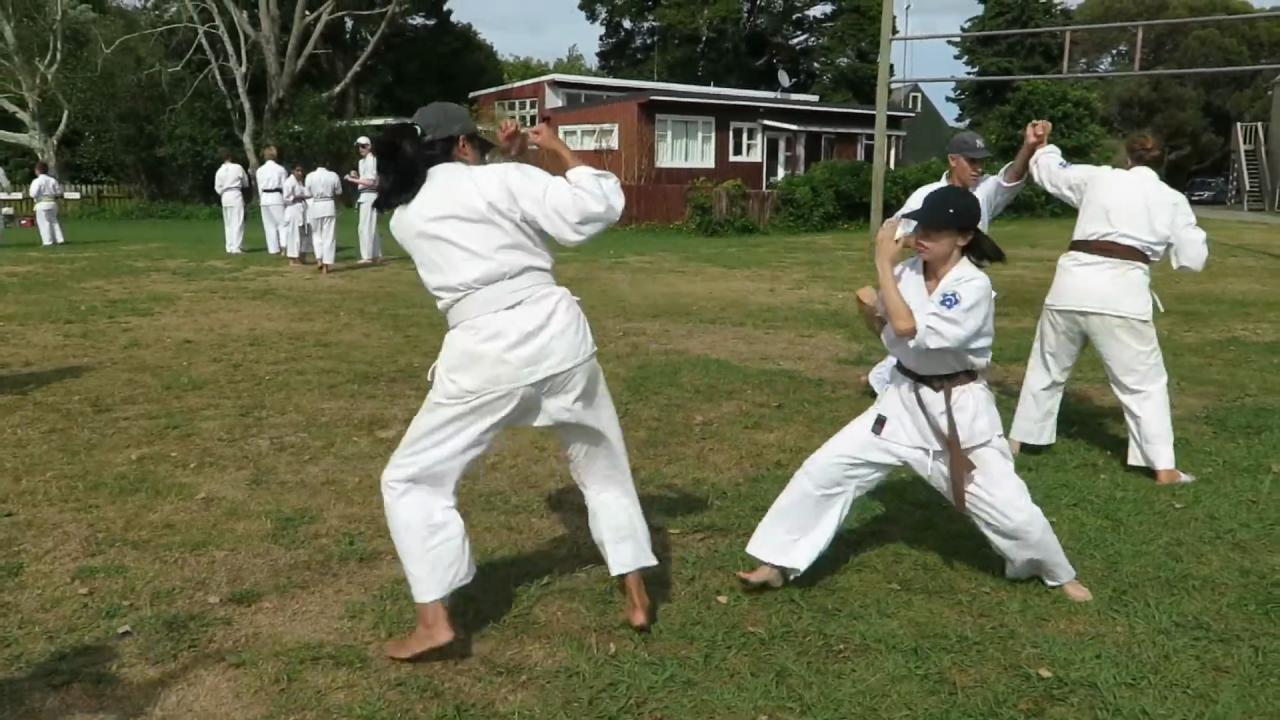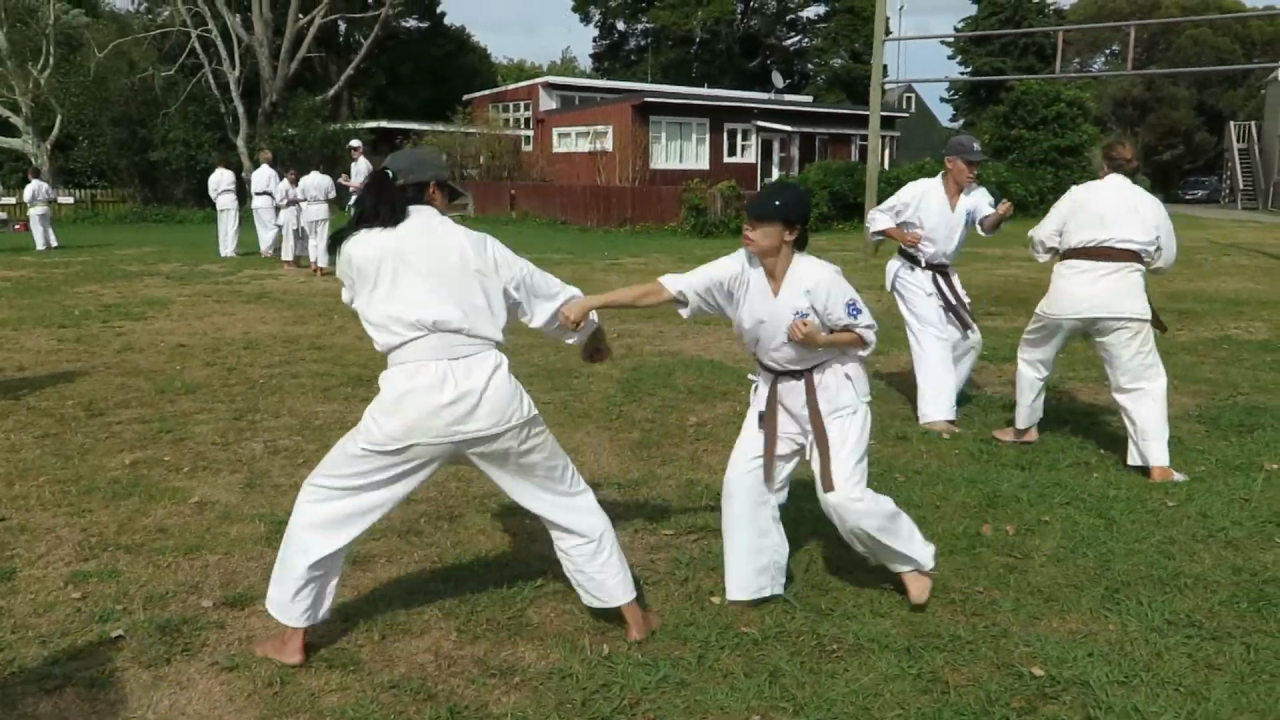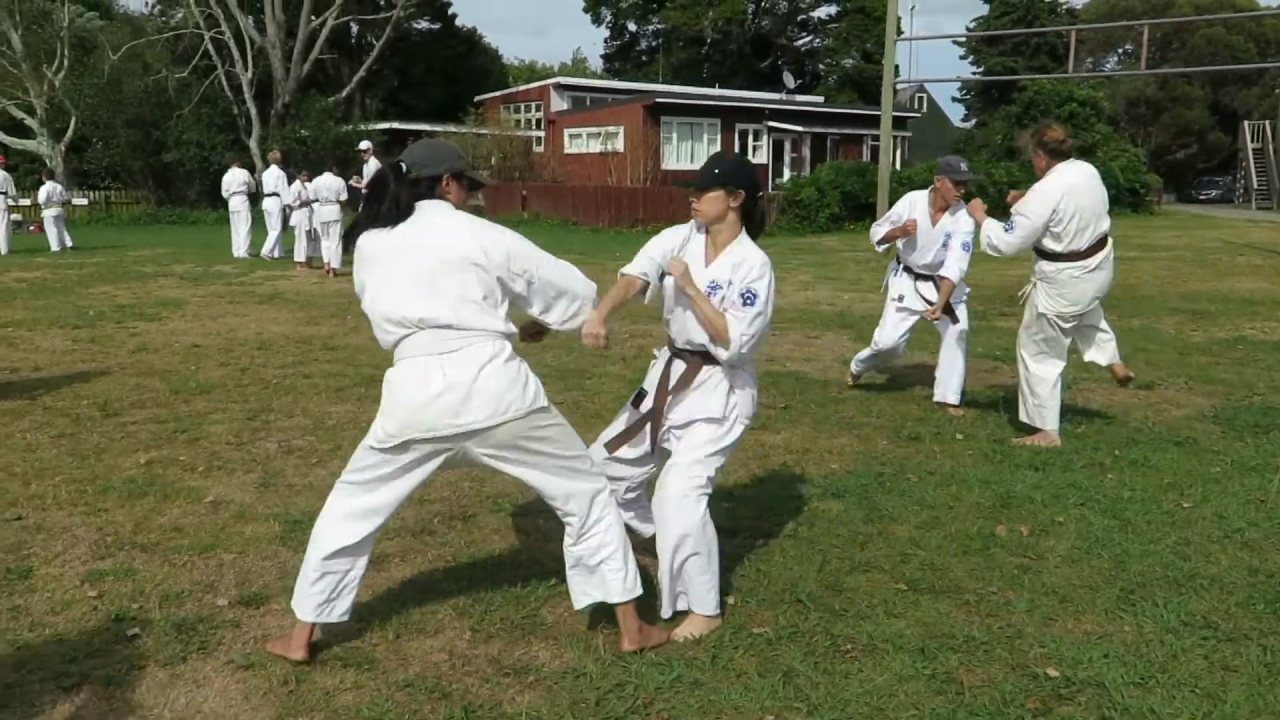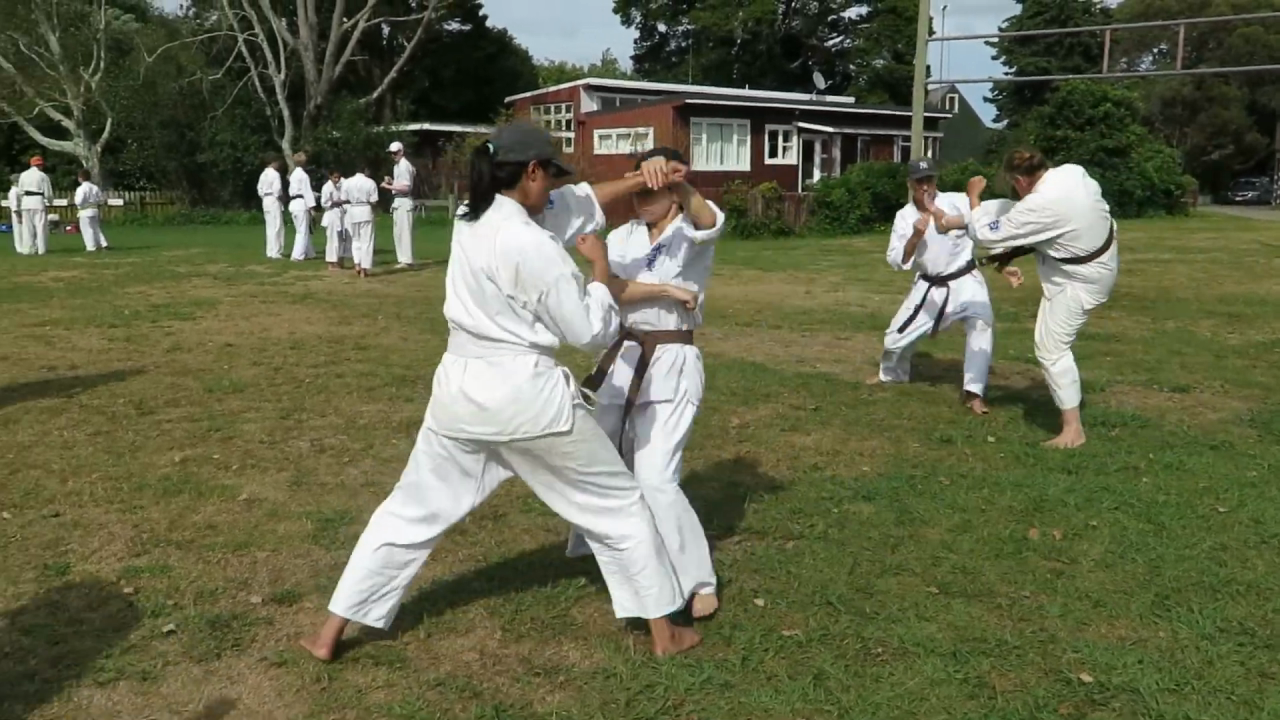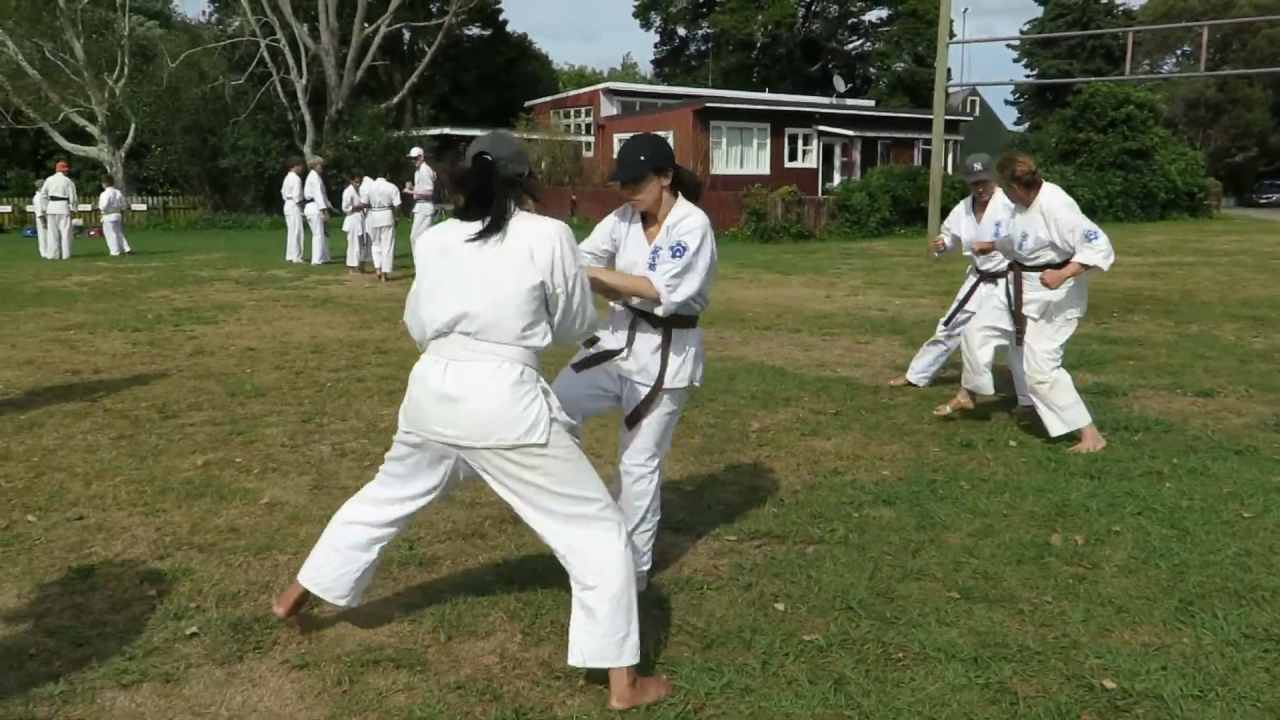
dt=0.3s
person 1, frame 1
left shoulder: (404, 215)
right shoulder: (502, 178)
right elbow: (599, 207)
left wrist: (496, 153)
right wrist: (561, 152)
left hip: (488, 353)
right hip: (556, 328)
left knee: (411, 482)
right knee: (601, 464)
left ankle: (435, 620)
right ankle: (637, 599)
person 1, frame 2
left shoulder: (356, 244)
right shoulder: (477, 245)
right elbow: (553, 301)
right wrist: (592, 335)
left hip: (412, 398)
right hip: (489, 391)
left knee: (324, 500)
right knee: (567, 500)
left ankle: (292, 636)
right ankle: (633, 616)
person 1, frame 3
left shoulder: (370, 241)
right shoulder: (487, 235)
right elbow: (575, 292)
right wrist: (536, 324)
left hip: (416, 393)
right hip: (494, 384)
left knee: (351, 503)
right knee: (585, 490)
left ankle: (301, 635)
right ankle: (631, 625)
person 1, frame 4
left shoulder: (478, 217)
right shoulder: (531, 245)
right elbow: (589, 330)
right wrist: (600, 272)
left hip: (461, 390)
right hip: (525, 396)
left knee: (412, 511)
right knee: (617, 503)
left ankle: (329, 634)
right ankle: (666, 632)
person 1, frame 5
left shoulder: (438, 238)
right shoulder: (551, 237)
right elbow: (576, 324)
left hip: (434, 394)
right hip: (505, 404)
left knee: (384, 498)
right knee: (597, 531)
left ankle: (296, 596)
right ankle: (623, 682)
person 2, frame 1
left shoulder: (974, 288)
right shoulder: (908, 270)
left elbow: (909, 330)
right elbow: (882, 329)
left wrist: (882, 266)
right wrist: (870, 305)
left hip: (960, 409)
right hip: (904, 400)
left knee: (1014, 512)
right knee: (826, 469)
left ankle: (1058, 574)
right ankle: (776, 563)
person 2, frame 2
left shoulder: (823, 279)
right shoulder: (739, 269)
left elbow: (864, 338)
right elbow: (672, 289)
left wrist: (821, 339)
right wrist: (591, 301)
left hip: (833, 389)
right hip: (778, 389)
left knee: (843, 498)
right knee: (744, 484)
left ankle: (911, 560)
right ankle: (759, 581)
person 2, frame 3
left shoulder: (753, 266)
right shoulder: (681, 238)
left elbow: (732, 342)
right elbow: (636, 277)
left wrist: (691, 290)
right wrist: (599, 313)
left hip: (721, 390)
right hip: (671, 374)
left knee: (680, 496)
right knee: (610, 460)
left ankle: (703, 608)
right ankle: (652, 530)
person 2, frame 4
left shoulder: (689, 235)
right shoulder: (626, 236)
left elbow: (708, 221)
right elbow: (615, 285)
left wrist: (683, 184)
right wrist: (666, 289)
left hip: (671, 370)
right hip: (624, 362)
left knee: (654, 481)
left ankle: (698, 581)
person 2, frame 5
left shoulder: (693, 224)
right shoulder: (622, 220)
left elbow: (663, 292)
right elbow: (583, 265)
left wrist: (598, 276)
left hip: (666, 352)
right hip: (622, 339)
left knee: (639, 464)
right knee: (561, 402)
left ankle: (631, 568)
person 3, frame 1
left shoulder: (1097, 178)
right shoulder: (1173, 200)
left elbow: (1047, 171)
right elbow: (1193, 260)
left wrist: (1042, 145)
left hip: (1073, 284)
right hip: (1122, 291)
left knee: (1048, 366)
right knee: (1143, 379)
left ankle: (1017, 440)
right ankle: (1164, 467)
person 3, frame 2
left shoulder: (1080, 193)
right shoulder: (1151, 205)
left elbow: (1042, 240)
right elbow: (1163, 261)
left wrist: (1063, 249)
left hip: (1072, 291)
right hip: (1124, 295)
left knee: (1033, 356)
right knee: (1143, 380)
left ankle: (1025, 429)
right ankle: (1159, 466)
person 3, frame 3
left shoulder: (1046, 191)
right shoulder: (1087, 172)
left elbow: (1006, 242)
left wrist: (979, 216)
right wrist: (1028, 199)
left hip: (1062, 283)
right hip: (1097, 268)
left knee: (1040, 355)
right knee: (1088, 319)
left ankle: (1047, 432)
right ankle: (1115, 365)
person 3, frame 4
left shoulder: (1036, 205)
right shoulder: (1073, 171)
left elbow: (987, 234)
left wrist: (974, 197)
left hip: (1081, 279)
left knee: (1052, 346)
left ankle: (1073, 429)
person 3, frame 5
left shoulder: (1055, 209)
right shoulder: (1026, 202)
left elbow: (1099, 247)
left wrist: (1064, 274)
right wrist: (994, 245)
left hip: (1054, 294)
right hip: (1022, 287)
left knee: (1041, 368)
right knee: (978, 332)
left ankle: (1090, 435)
right ankle: (970, 393)
person 4, frame 1
left shoulder: (988, 190)
right shoulder: (926, 196)
left elbow: (1012, 177)
right elbow: (894, 229)
left wrist: (1029, 148)
right wrist: (914, 242)
left ankle: (879, 379)
person 4, frame 2
left shoulder: (977, 195)
right shoulder: (919, 190)
left elbow: (986, 223)
right elbow: (876, 216)
left wrist: (1000, 217)
right wrist: (899, 234)
left hip: (943, 277)
right hip: (913, 274)
left knee: (968, 340)
right knee: (933, 339)
left ankle: (942, 397)
right ankle: (935, 415)
person 4, frame 3
left shoulder: (964, 218)
right shoulder: (911, 201)
left elbow: (956, 264)
right elbow: (877, 232)
left wrist: (941, 304)
right wrist: (898, 232)
left hip: (942, 283)
right hip: (906, 278)
left knee: (956, 332)
right knee: (889, 338)
left ankle: (948, 398)
right ankle: (859, 367)
person 4, frame 4
left shoulder: (957, 202)
right shoulder: (904, 216)
right elbow: (896, 261)
right wrist: (915, 236)
left hip: (964, 282)
right hip: (928, 287)
left knee: (981, 327)
right knee: (898, 335)
left ankle: (973, 392)
right ankle: (890, 374)
person 4, frame 5
left shoulder: (1011, 203)
right shoulder: (962, 209)
right elbow: (949, 241)
right wrist: (939, 244)
left hip: (1009, 282)
right hip: (979, 282)
right knee: (949, 330)
left ankle: (1029, 401)
right ankle: (917, 375)
